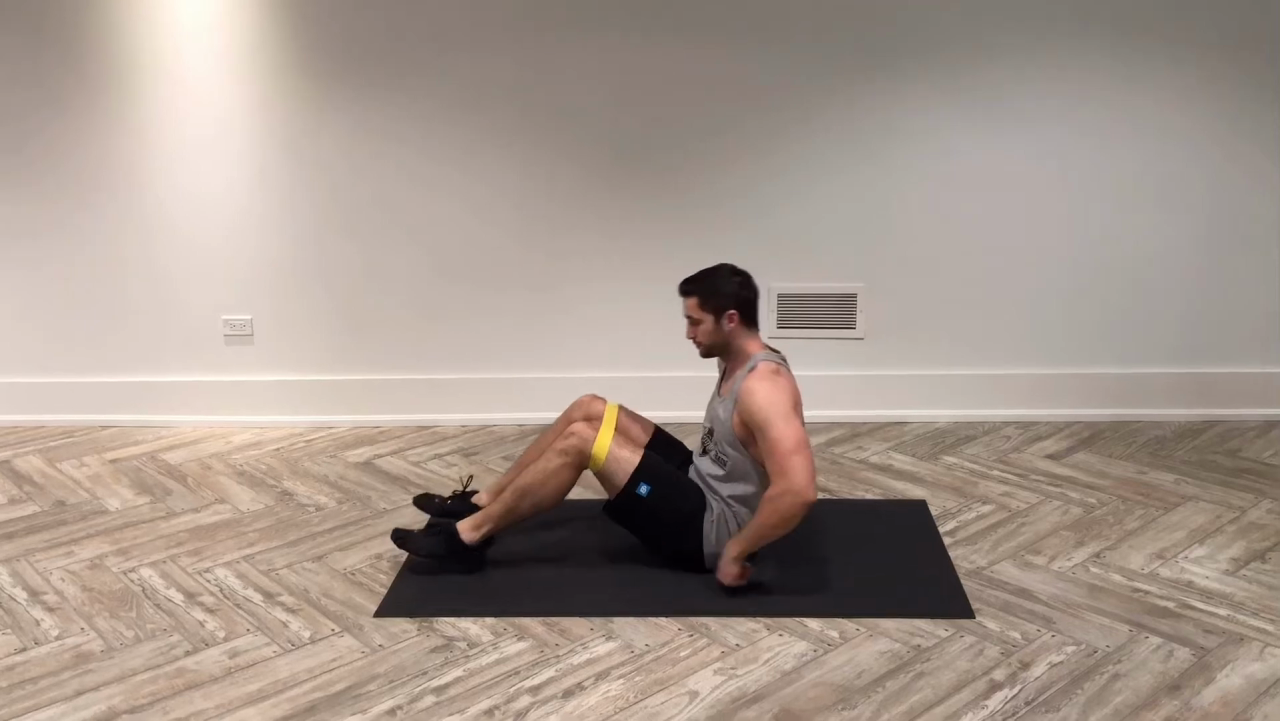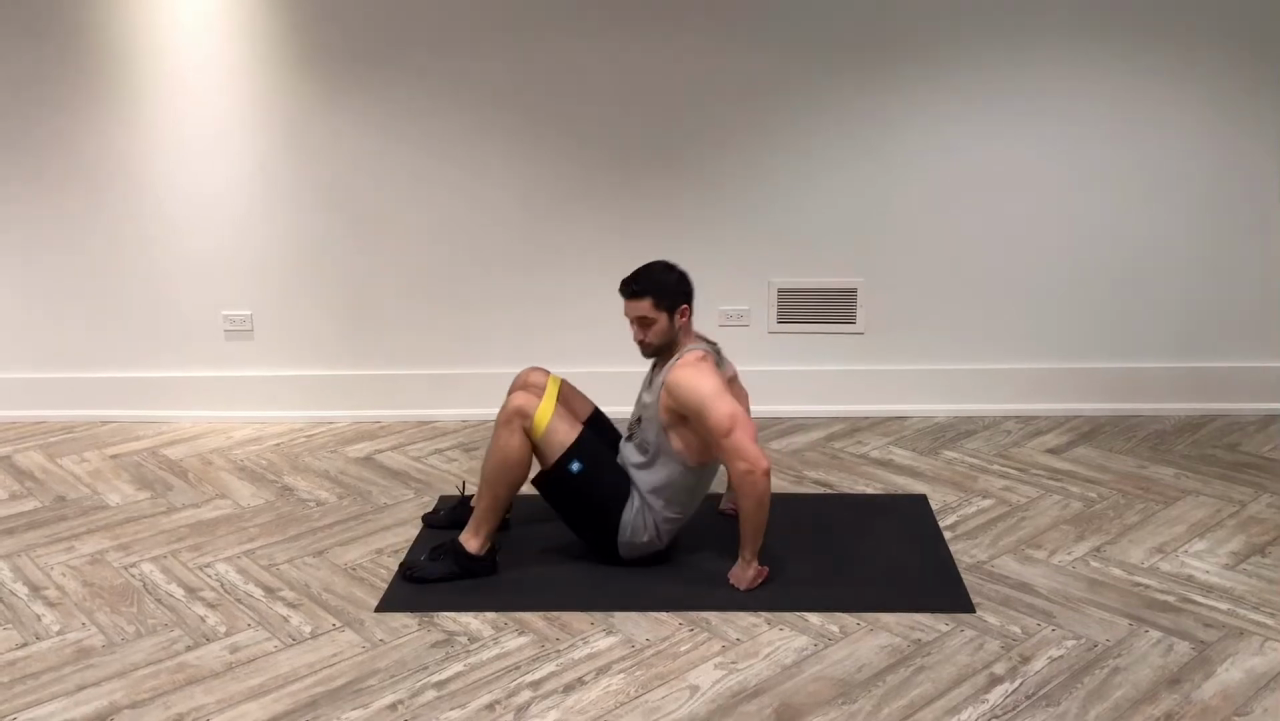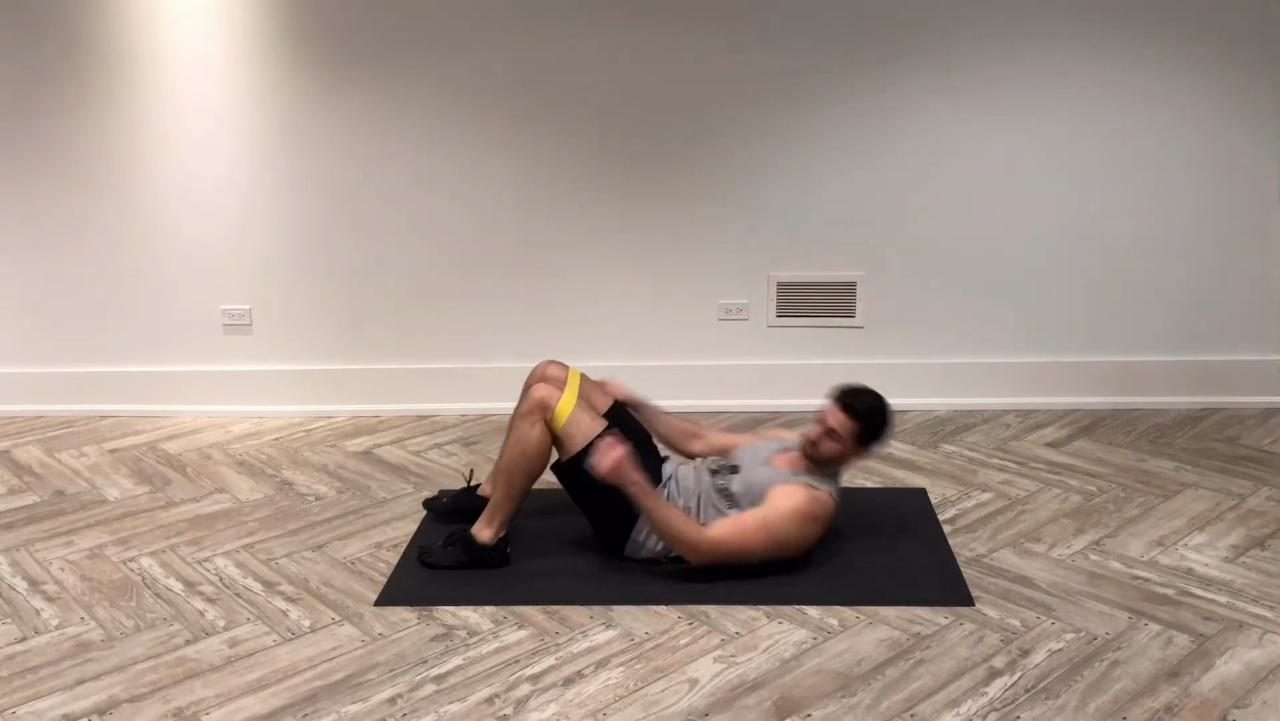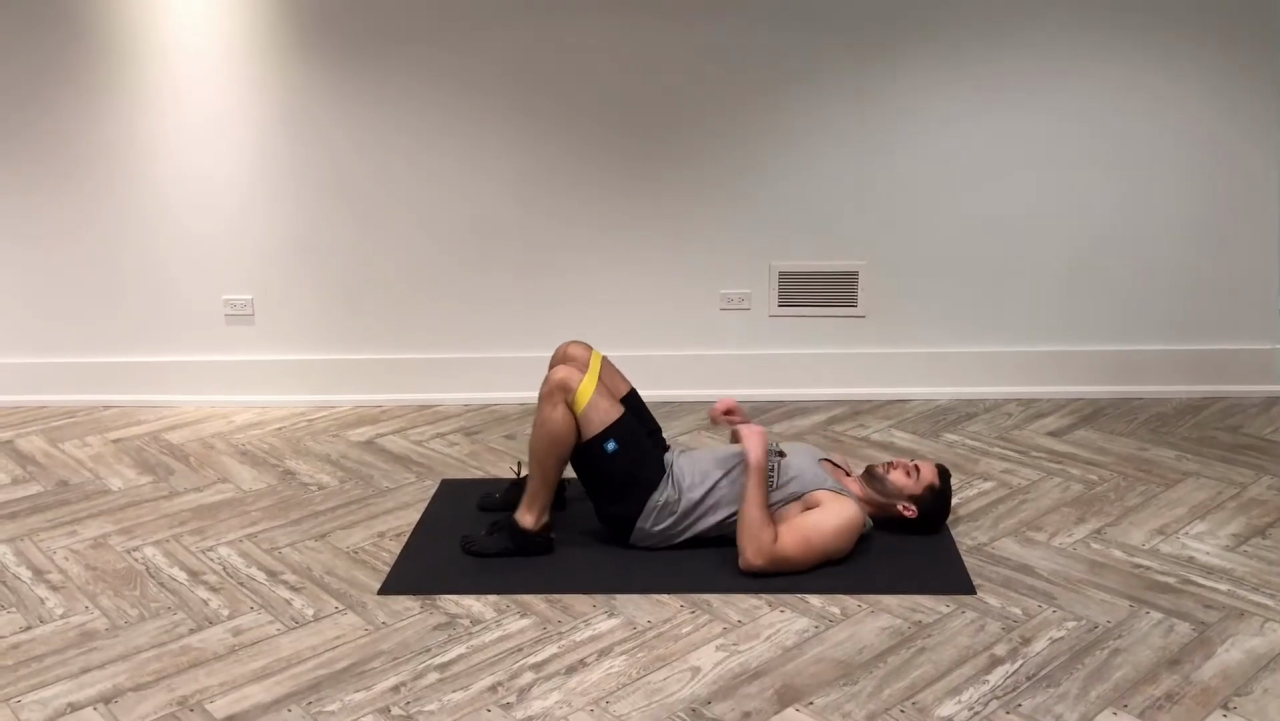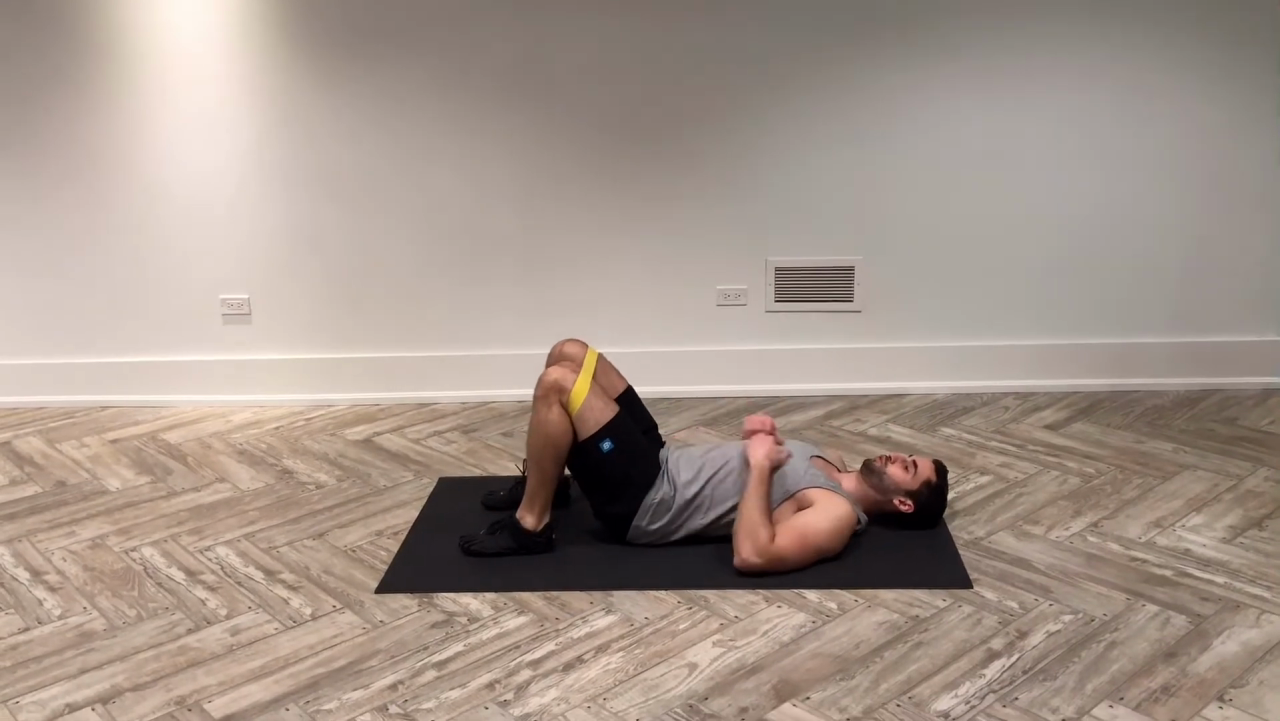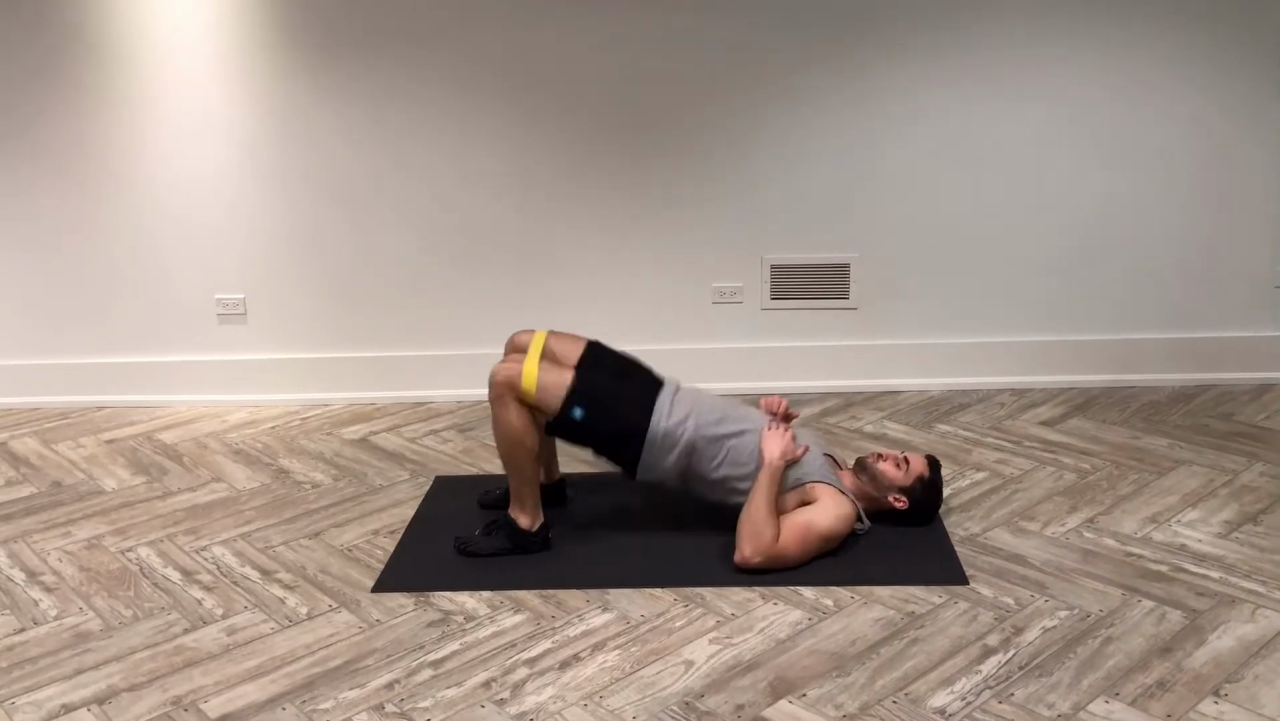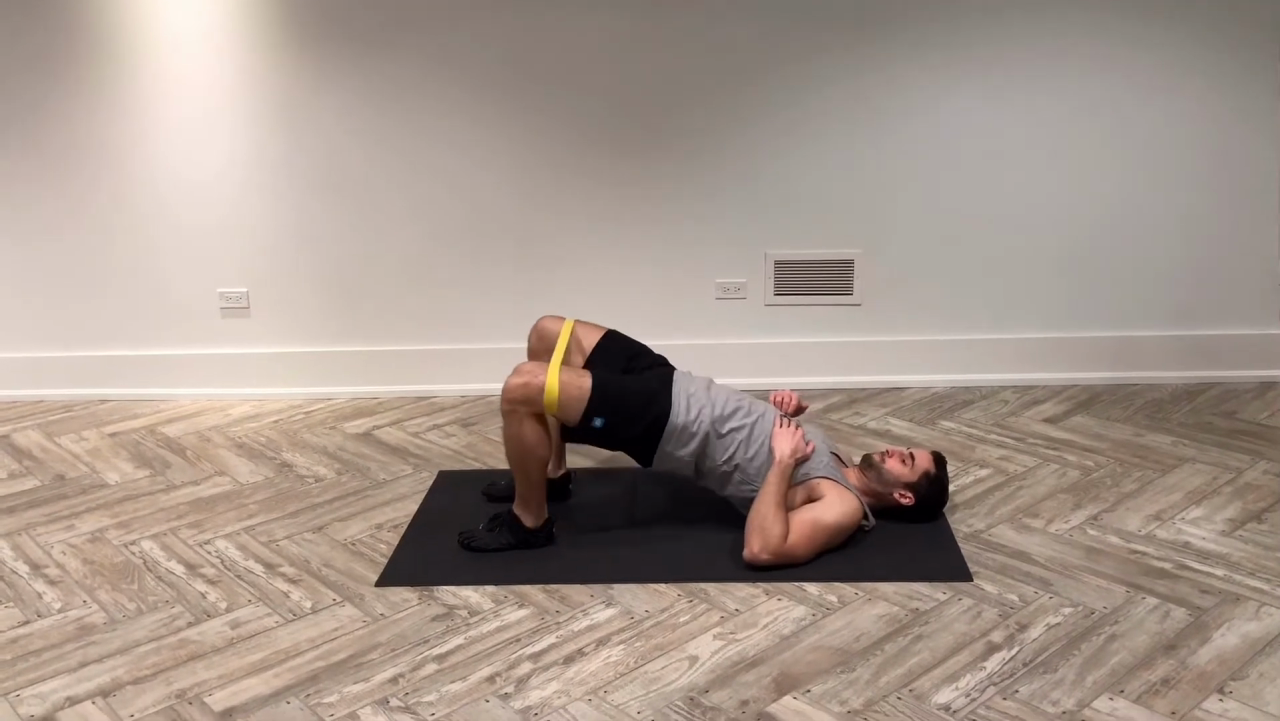
dt=0.7s
person 1, frame 1
left shoulder: (763, 386)
right shoulder: (738, 362)
left elbow: (798, 491)
left wrist: (735, 554)
left hip: (712, 527)
right hip: (699, 484)
left knee: (579, 439)
right knee: (589, 409)
left ankle: (468, 537)
right ankle: (483, 501)
person 1, frame 2
left shoulder: (690, 376)
right shoulder: (700, 353)
left elbow: (754, 466)
right elbow: (740, 419)
left wrist: (747, 561)
right wrist: (738, 499)
left hip: (632, 524)
left knee: (521, 407)
right knee: (532, 381)
left ankle: (473, 549)
right ankle: (484, 505)
person 1, frame 3
left shoulder: (806, 505)
right shoulder: (795, 441)
left elbow: (703, 546)
left wrist: (631, 481)
right wrist: (634, 403)
left hip: (643, 529)
right hip: (665, 479)
left knee: (544, 400)
right knee: (550, 374)
left ankle: (486, 539)
right ankle: (489, 495)
person 1, frame 4
left shoulder: (844, 517)
right shoulder: (835, 469)
left elbow: (756, 555)
left wrist: (755, 462)
right wrist: (743, 426)
left hip: (648, 506)
right hip: (666, 466)
left knee: (563, 383)
right knee: (575, 354)
left ankle: (530, 525)
right ankle: (541, 485)
person 1, frame 5
left shoulder: (838, 515)
right shoulder: (830, 463)
left elbow: (750, 554)
left wrist: (758, 465)
right wrist: (760, 435)
left hip: (644, 503)
right hip: (661, 459)
left knee: (558, 382)
right knee: (570, 352)
left ankle: (530, 525)
right ankle: (547, 481)
person 1, frame 6
left shoulder: (836, 513)
right shoulder: (828, 463)
left elbow: (751, 553)
left wrist: (774, 464)
right wrist: (778, 418)
left hip: (653, 430)
right hip: (660, 400)
left knee: (506, 379)
right knee: (523, 346)
left ankle: (524, 525)
right ankle: (544, 482)
person 1, frame 7
left shoulder: (844, 508)
right shoulder: (830, 459)
left elbow: (761, 550)
left wrist: (784, 462)
right wrist: (787, 410)
left hip: (670, 425)
right hip: (674, 389)
left knee: (522, 387)
right knee: (549, 333)
left ankle: (528, 522)
right ankle: (550, 474)
